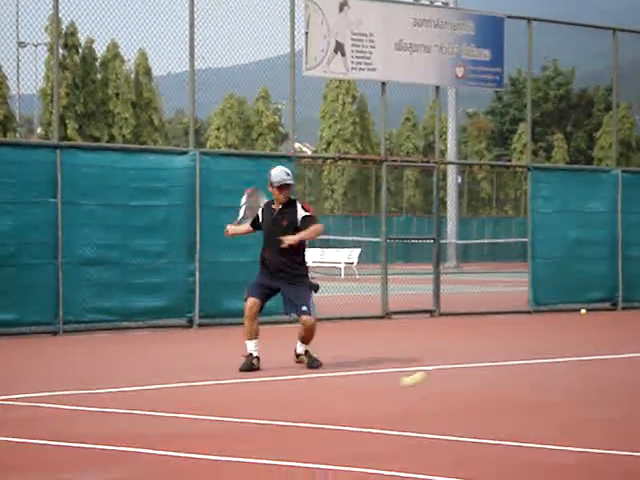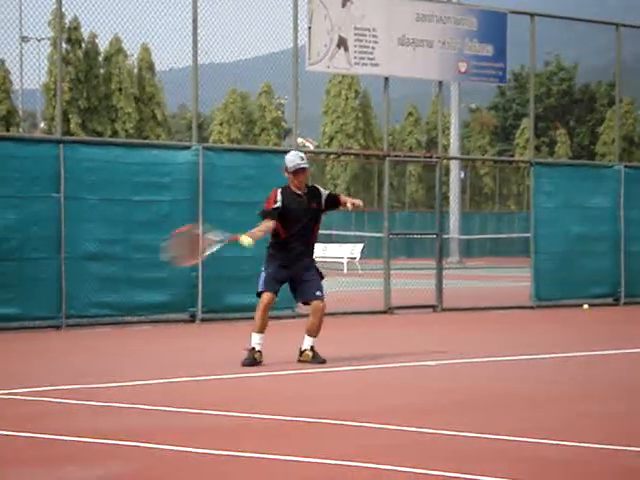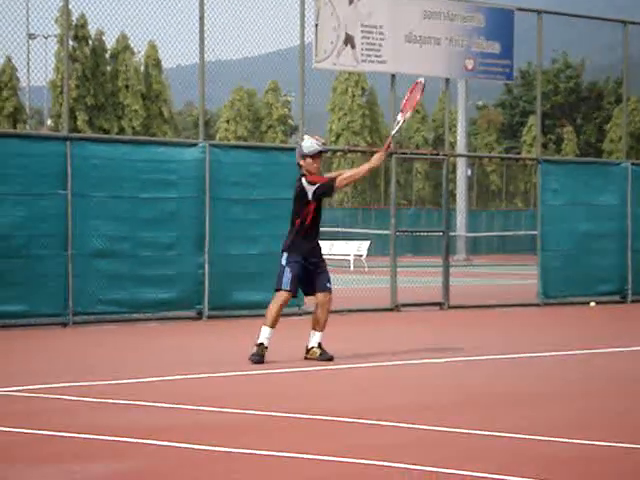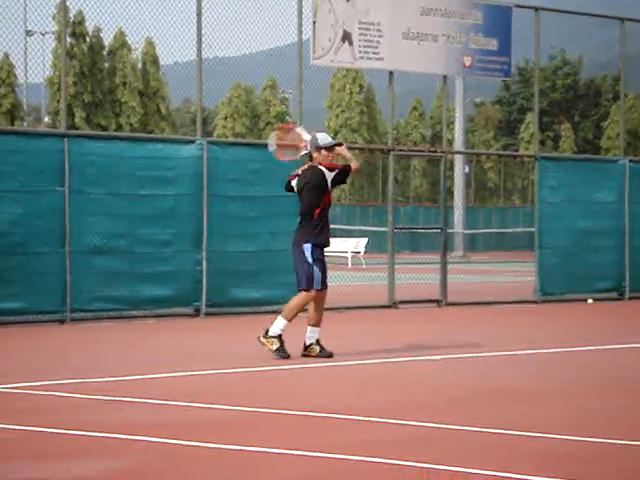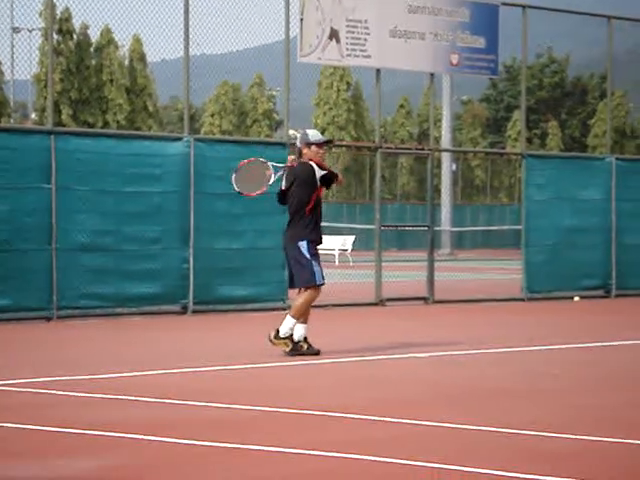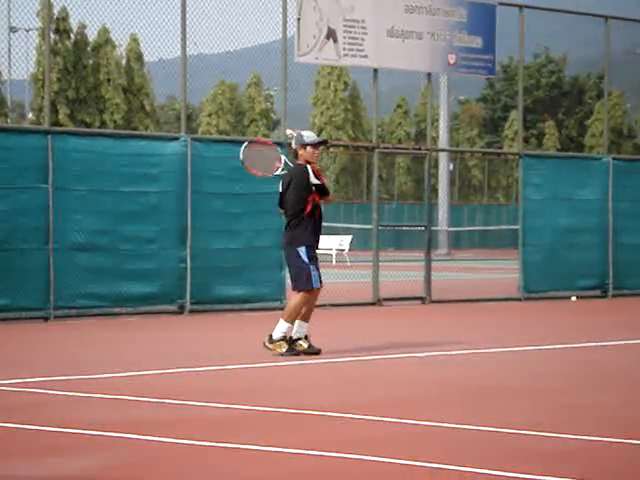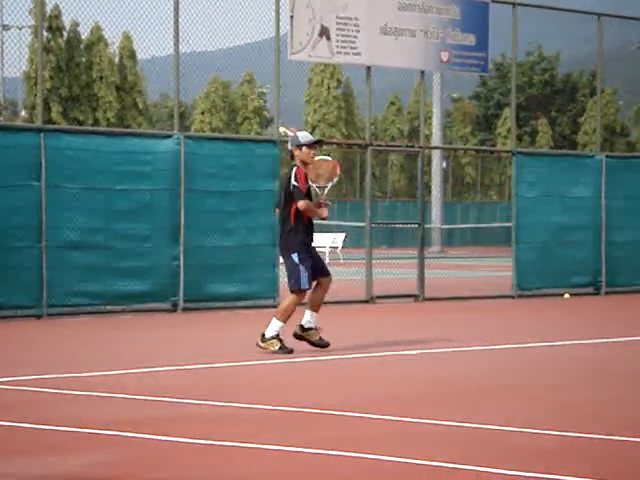
dt=0.2s
person 1, frame 1
left shoulder: (299, 208)
right shoulder: (265, 208)
left elbow: (317, 228)
right elbow: (254, 226)
left wrist: (297, 237)
right wrist: (235, 229)
left hip: (295, 276)
right hip: (268, 272)
left knee: (308, 321)
right knee: (251, 306)
left ankle: (302, 351)
right ankle: (252, 355)
person 1, frame 2
left shoulder: (318, 193)
right shoulder: (279, 196)
left elbow: (340, 200)
right elbow: (268, 222)
left wrist: (350, 201)
right wrist: (252, 233)
left hip: (305, 262)
right hip: (278, 260)
left knee: (318, 306)
right knee: (265, 300)
left ankle: (306, 349)
right ankle: (255, 349)
person 1, frame 3
left shoulder: (317, 180)
right shoulder: (305, 182)
left elbow: (339, 177)
right elbow: (340, 182)
left wrist: (339, 173)
right wrist: (371, 164)
left hip: (313, 252)
right hip: (295, 251)
left knee: (324, 298)
right knee: (283, 296)
left ankle: (314, 346)
right ankle: (261, 344)
person 1, frame 4
left shoulder: (302, 175)
right shoulder: (323, 171)
left elbow: (288, 185)
right elbow: (353, 166)
right wrist: (345, 153)
left hip: (310, 243)
right hip: (308, 243)
left knee: (320, 293)
right knee: (310, 293)
left ankle: (311, 343)
right ankle: (272, 334)
person 1, frame 5
left shoulder: (290, 173)
right shoulder: (313, 168)
left elbow: (283, 200)
right elbow: (337, 179)
left hip: (295, 238)
right hip: (303, 239)
left knee: (306, 289)
right knee: (312, 288)
left ankle: (298, 340)
right ankle: (283, 333)
person 1, frame 6
left shoulder: (287, 176)
right shoulder: (309, 171)
left elbow: (283, 209)
right elbow: (327, 197)
right wrist: (318, 190)
left hip: (293, 240)
right hip: (301, 242)
left knee: (312, 290)
right knee: (307, 290)
left ankle: (298, 338)
right ankle: (276, 337)
person 1, frame 7
left shoulder: (289, 175)
right shoulder: (298, 172)
left elbow: (282, 211)
right elbow: (302, 204)
left wrist: (315, 208)
right wrist: (320, 212)
left hip: (300, 242)
right hip: (295, 243)
left knee: (324, 279)
right knee: (299, 291)
left ankle: (307, 327)
right ankle: (269, 336)
